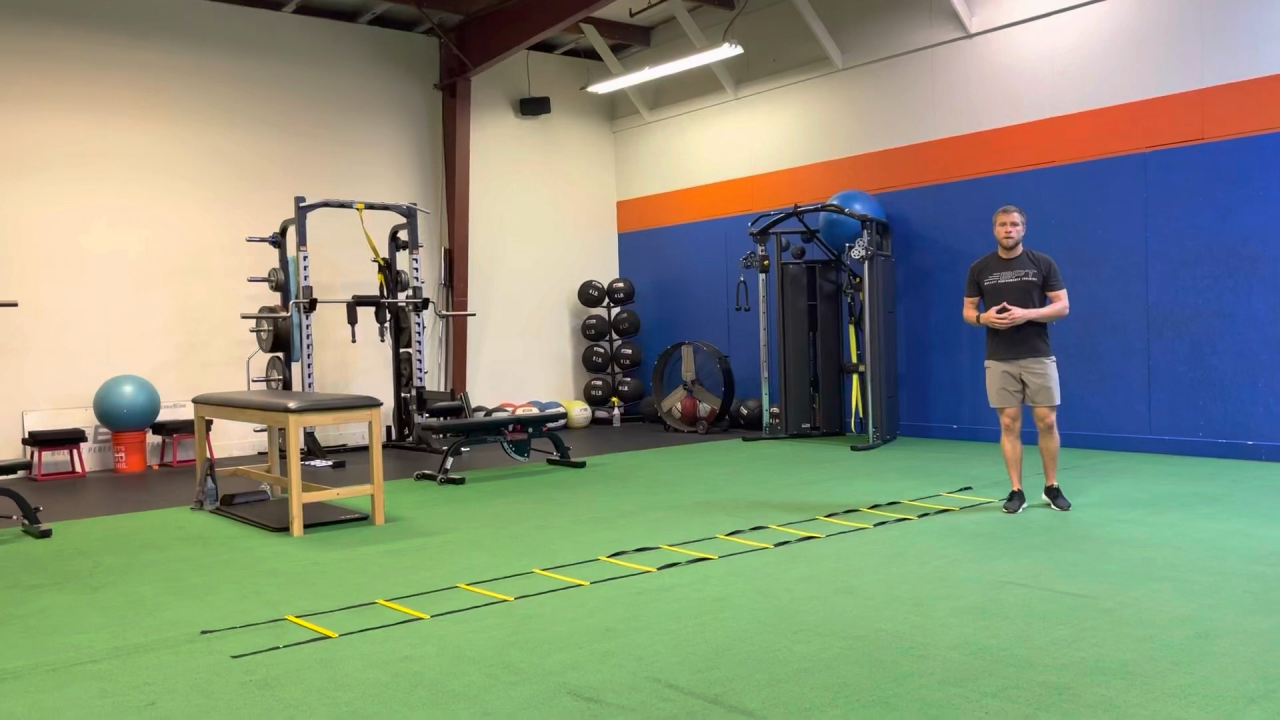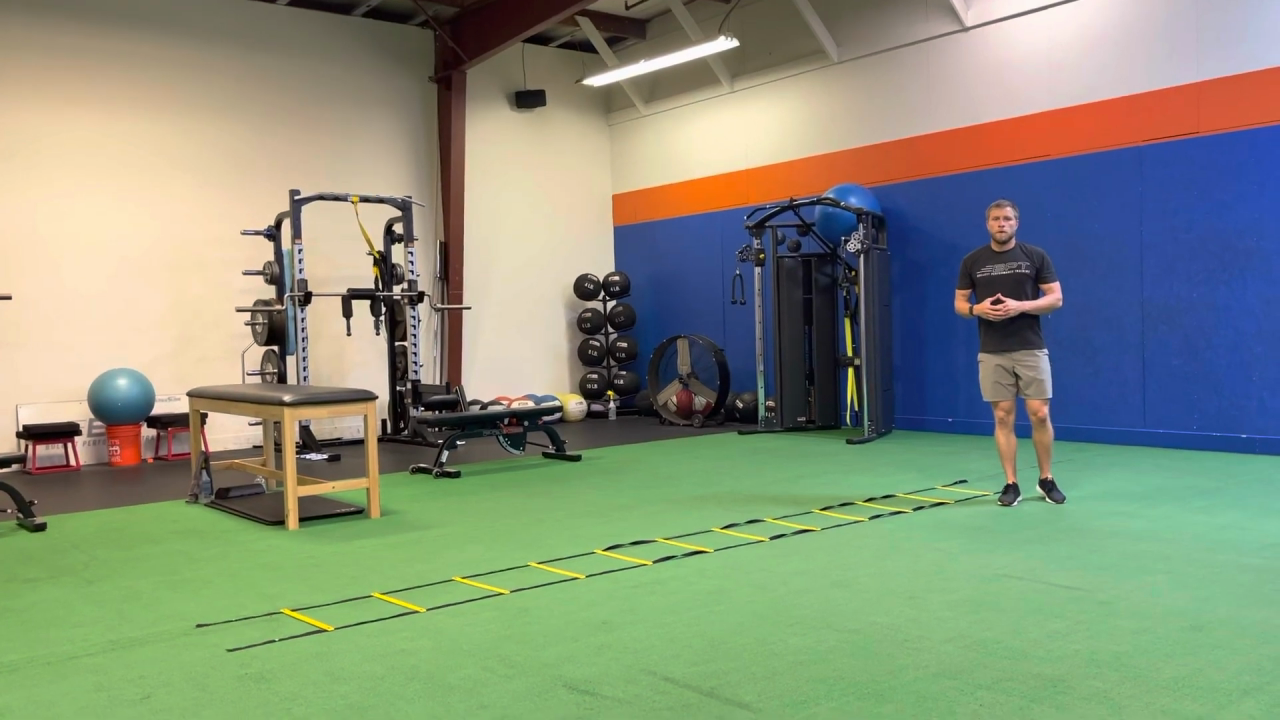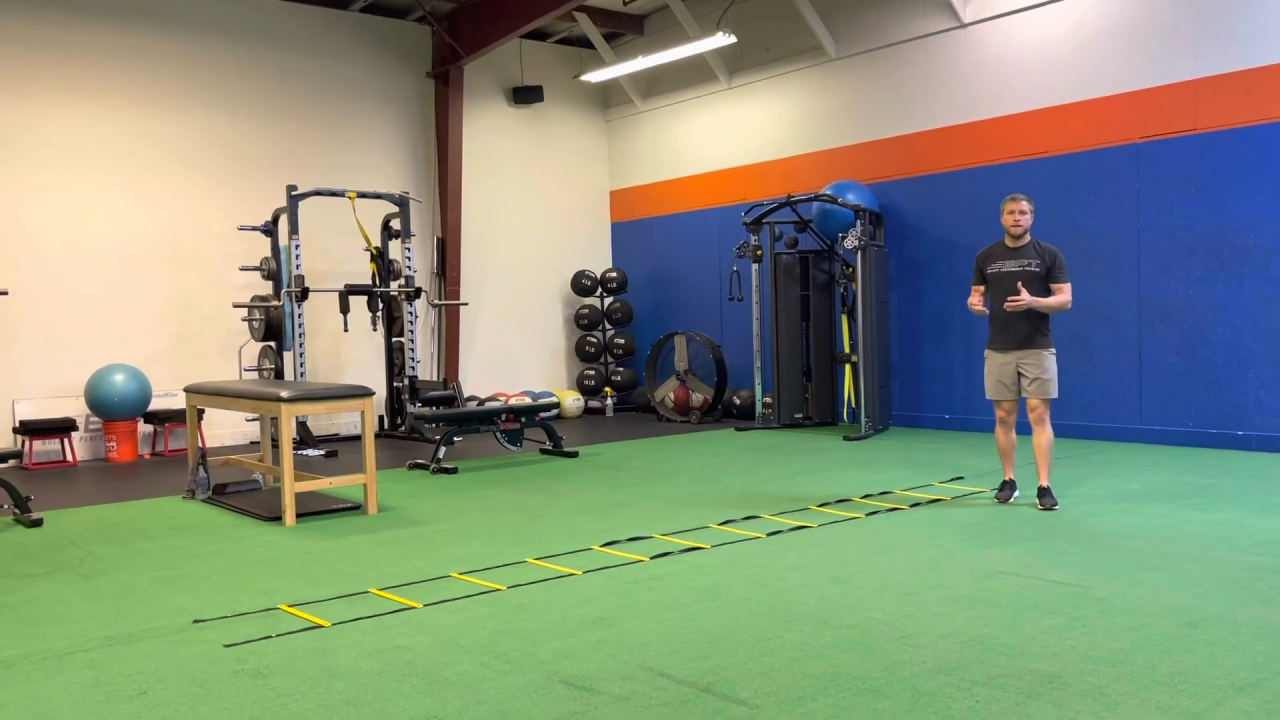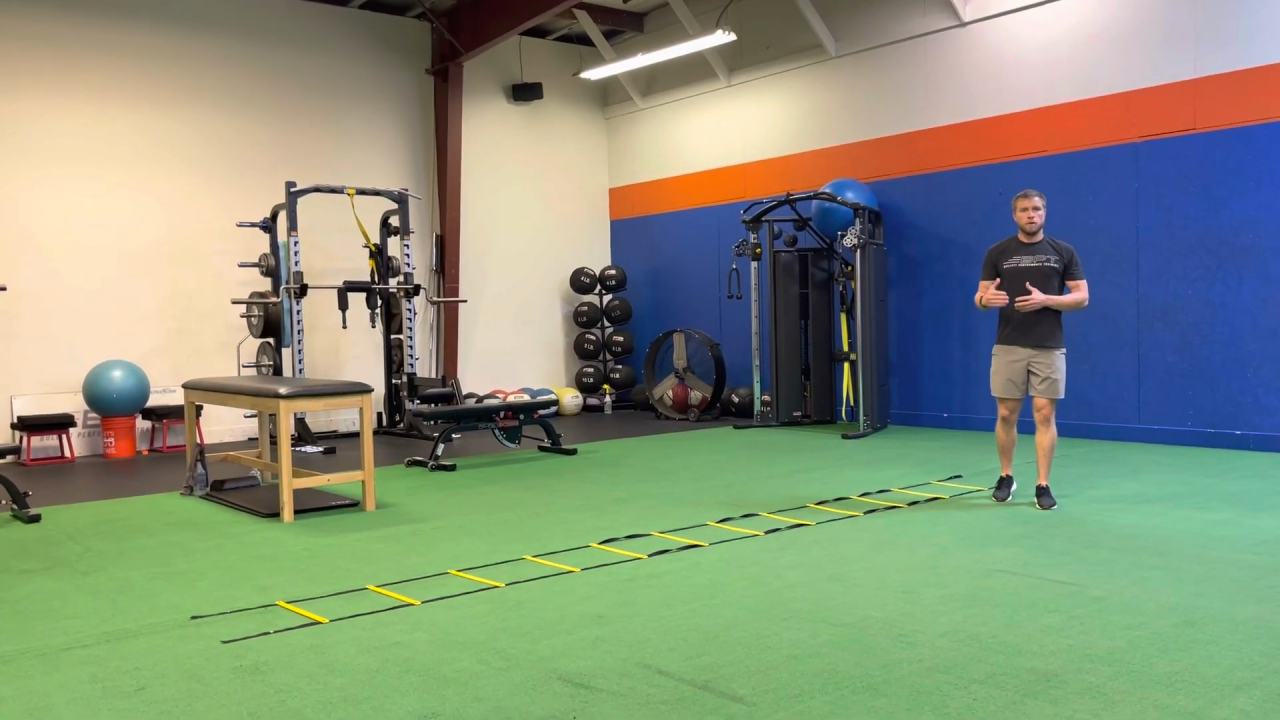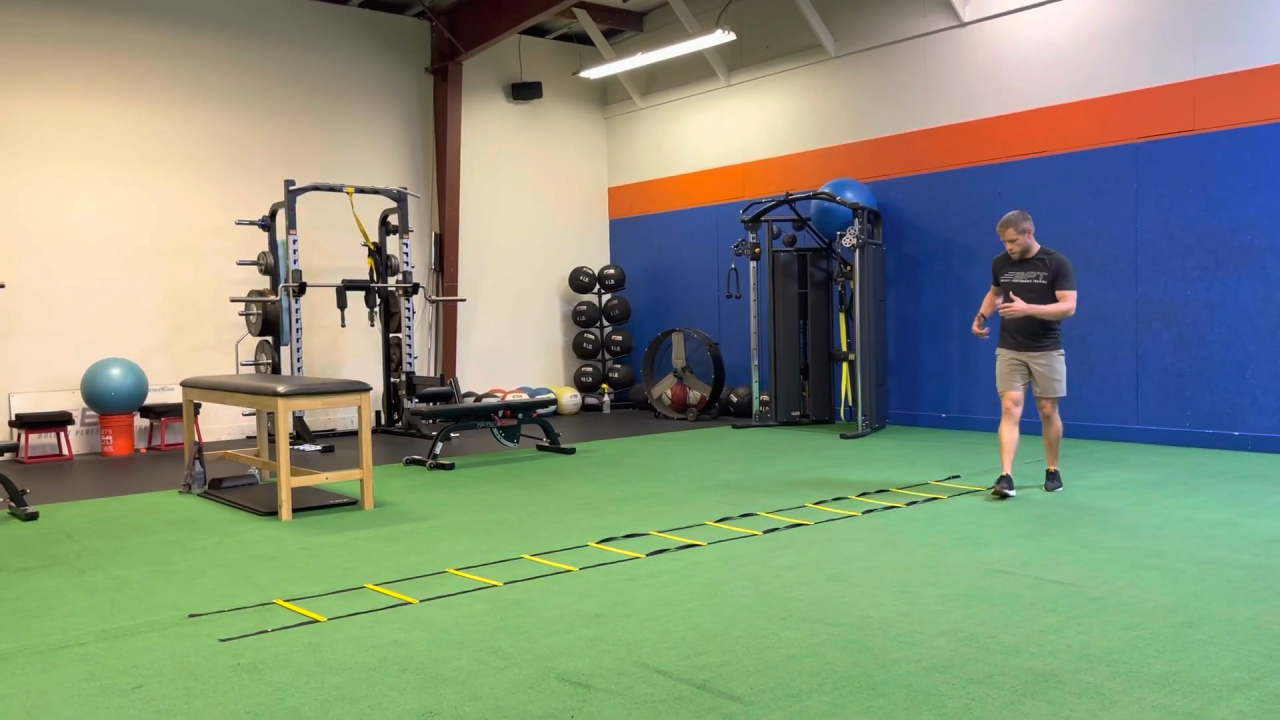
dt=1s
person 1, frame 1
left shoulder: (1043, 263)
right shoulder: (980, 268)
left elbow: (1062, 306)
right elbow: (968, 310)
left wrist: (1027, 314)
right wrist: (983, 318)
left hip: (1038, 356)
right hip: (999, 360)
left knee: (1047, 422)
right knee: (1009, 424)
left ankle: (1052, 487)
right ankle: (1016, 491)
person 1, frame 2
left shoulder: (1036, 256)
right shoulder: (972, 261)
left elbow: (1055, 298)
right elbow: (959, 303)
left wrist: (1020, 306)
right wrist: (977, 309)
left hip: (1031, 349)
right hip: (992, 352)
left knee: (1040, 415)
right knee: (1003, 417)
left ankle: (1046, 479)
right ankle: (1011, 483)
person 1, frame 3
left shoulder: (1049, 254)
right shoulder: (986, 256)
left elbow: (1065, 300)
right elbow: (976, 296)
left wrist: (1032, 301)
right wrist: (974, 303)
left hip: (1038, 349)
right hip: (998, 350)
left knee: (1040, 416)
right knee: (1004, 417)
left ankle: (1044, 485)
right ankle: (1008, 480)
person 1, frame 4
left shoulder: (1063, 252)
right shoulder: (997, 252)
left elbow: (1082, 297)
right elbow: (981, 295)
left wrist: (1045, 299)
right wrist: (985, 299)
left hip: (1049, 347)
right hip: (1008, 347)
left knee: (1045, 415)
right knee: (1006, 414)
left ankle: (1043, 485)
right ankle: (1006, 477)
person 1, frame 5
left shoulder: (1058, 263)
right shoulder: (1000, 263)
left elbow: (1068, 307)
left wrist: (1028, 309)
right wrist: (982, 315)
left hip: (1046, 350)
right hip: (1009, 350)
left knee: (1048, 412)
right knee: (1010, 410)
left ankle: (1052, 470)
right ankle: (1006, 476)
